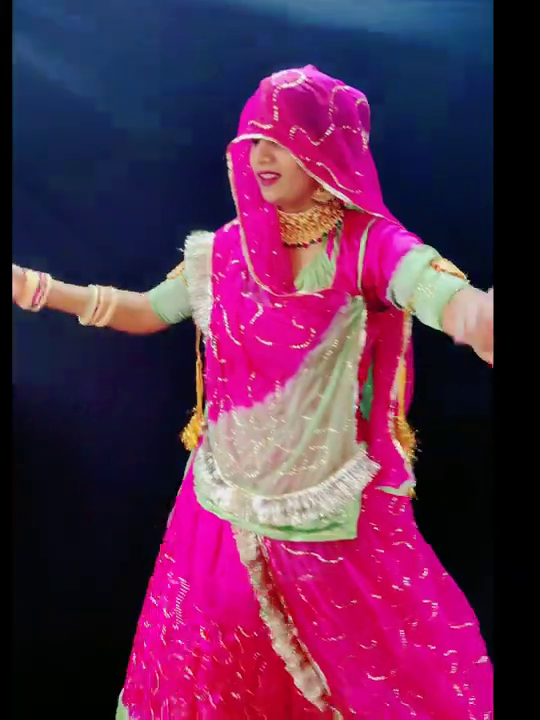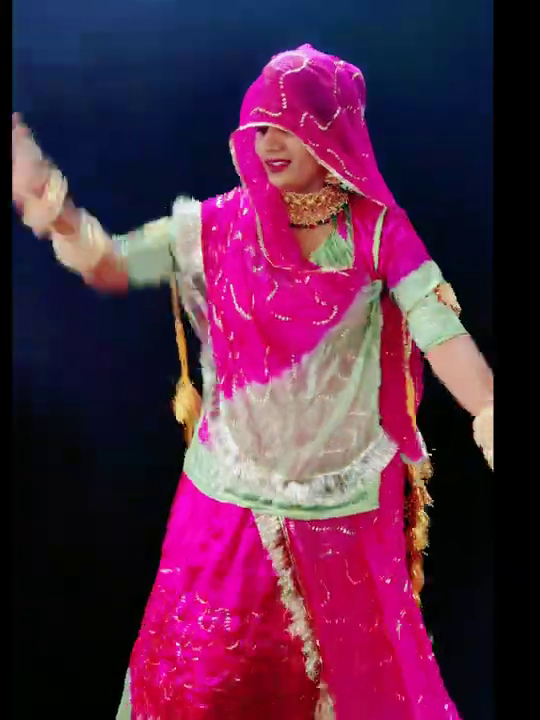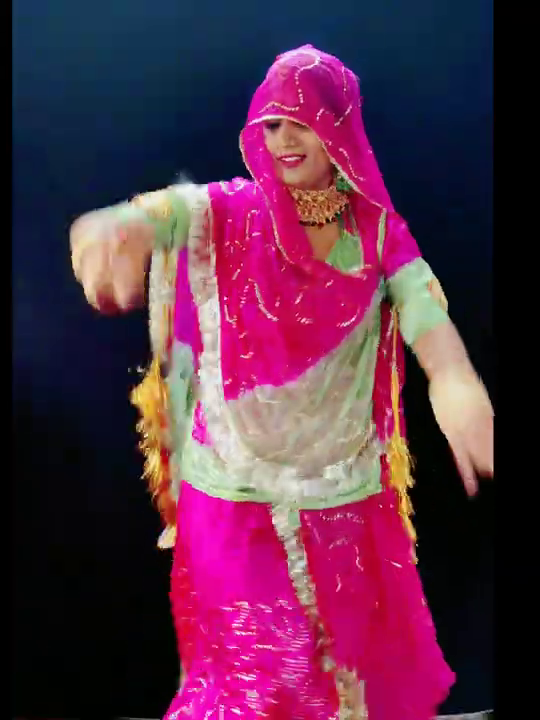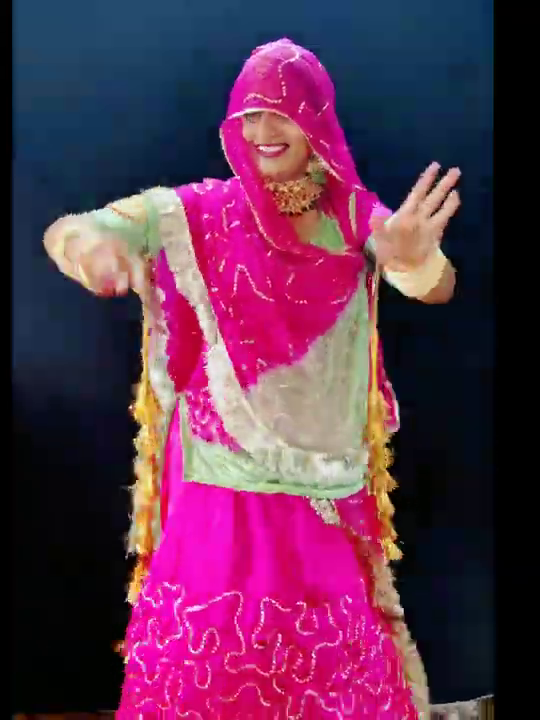
dt=0.3s
person 1, frame 1
left shoulder: (375, 243)
right shoulder: (228, 247)
left elbow: (456, 302)
right elbow: (151, 309)
left wrist: (486, 323)
right wrist: (40, 289)
left hip: (338, 510)
right hip: (227, 504)
person 1, frame 2
left shoulder: (379, 228)
right shoulder: (219, 223)
left elbow: (444, 336)
right elbow: (111, 266)
left wrist: (492, 419)
right wrist: (48, 203)
left hip: (345, 492)
right hip: (231, 486)
left knee: (354, 652)
right knee: (200, 653)
person 1, frame 3
left shoulder: (378, 230)
right shoulder: (216, 213)
left elbow: (433, 331)
right elbow: (97, 228)
left wrist: (464, 400)
right wrist: (103, 242)
left hip: (341, 488)
right hip: (232, 487)
left knee: (356, 641)
right knee: (251, 656)
person 1, frame 4
left shoulder: (353, 211)
right shoulder: (192, 214)
left elbow: (440, 279)
right elbow: (62, 232)
left wrist: (418, 264)
right wrist: (85, 239)
left hip: (329, 482)
right hip: (226, 479)
left knee: (340, 657)
right knee: (209, 661)
